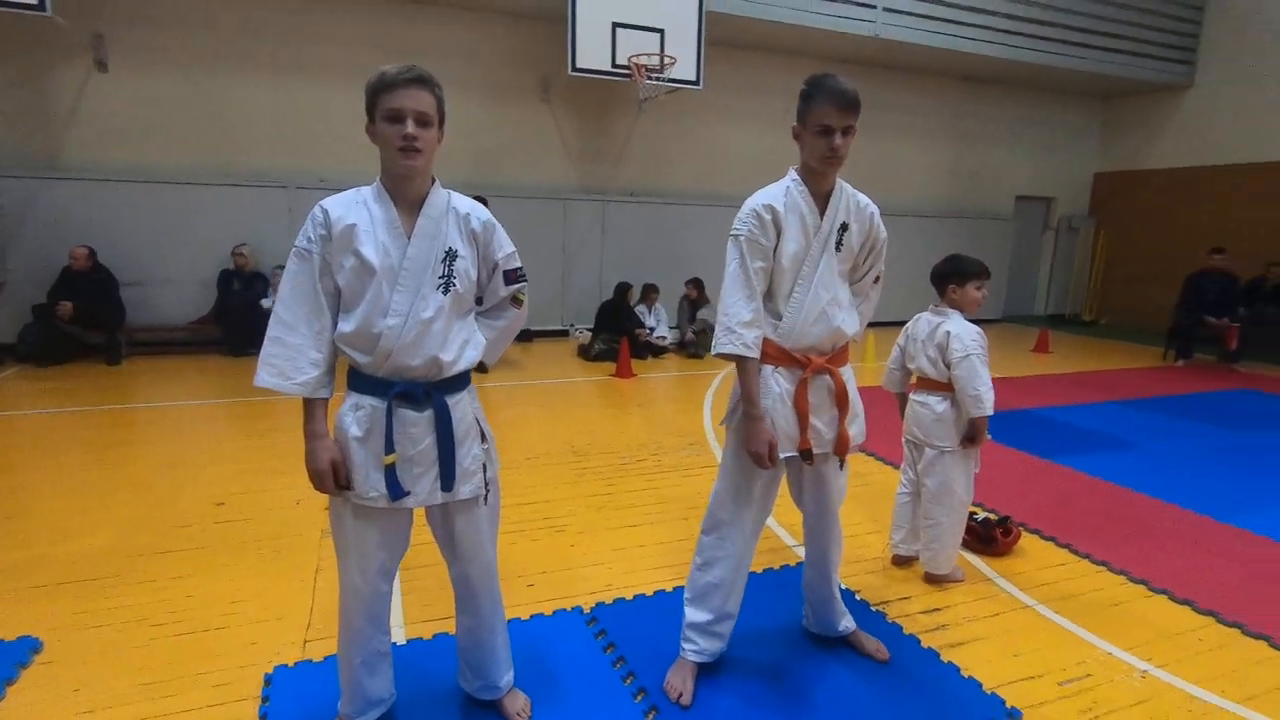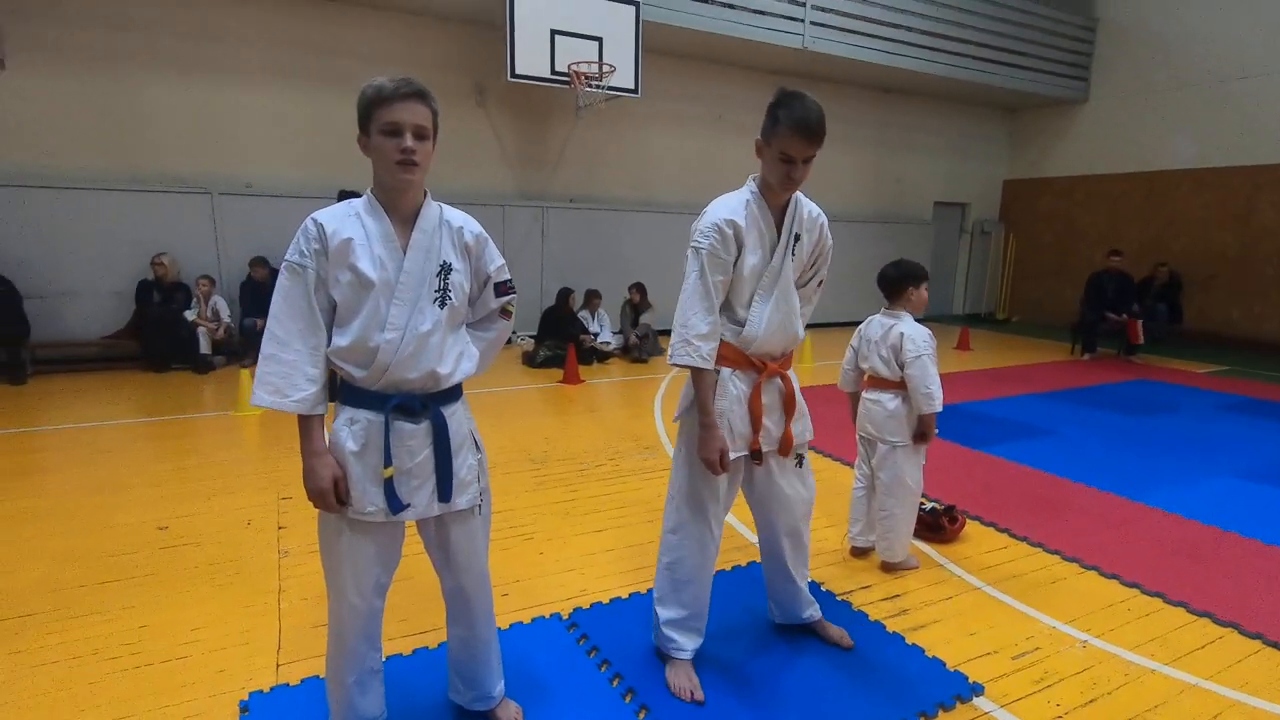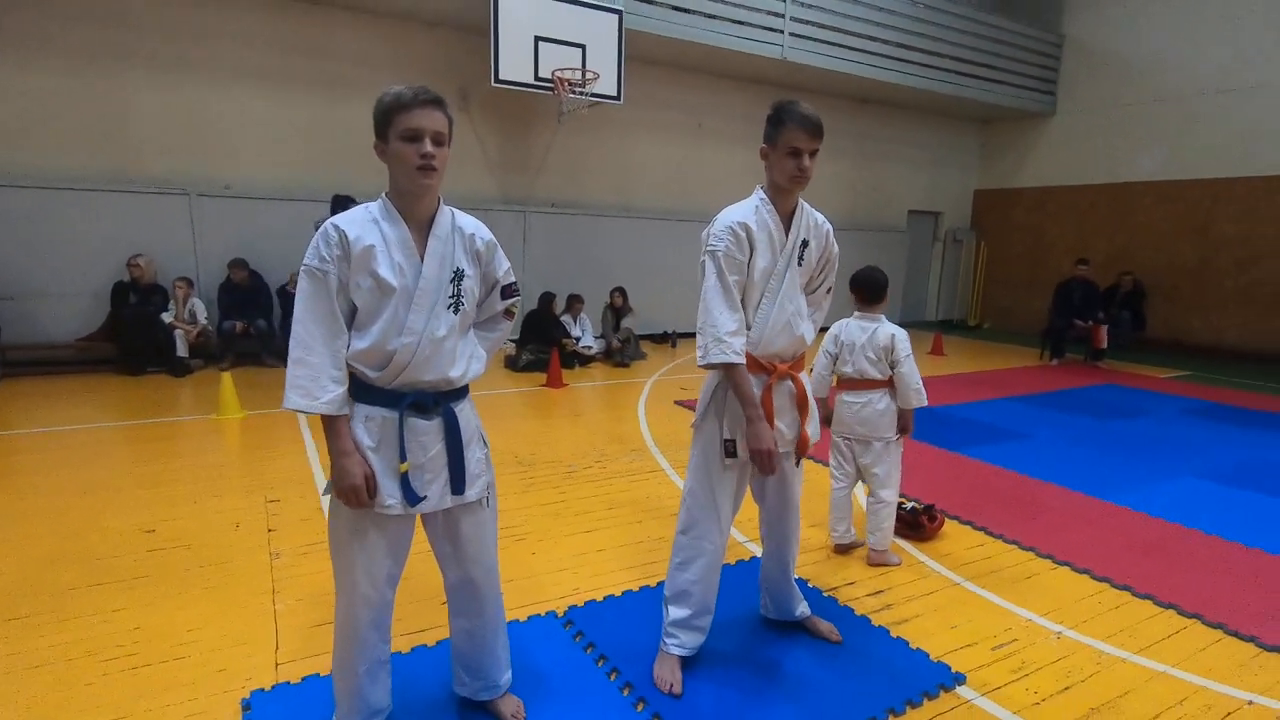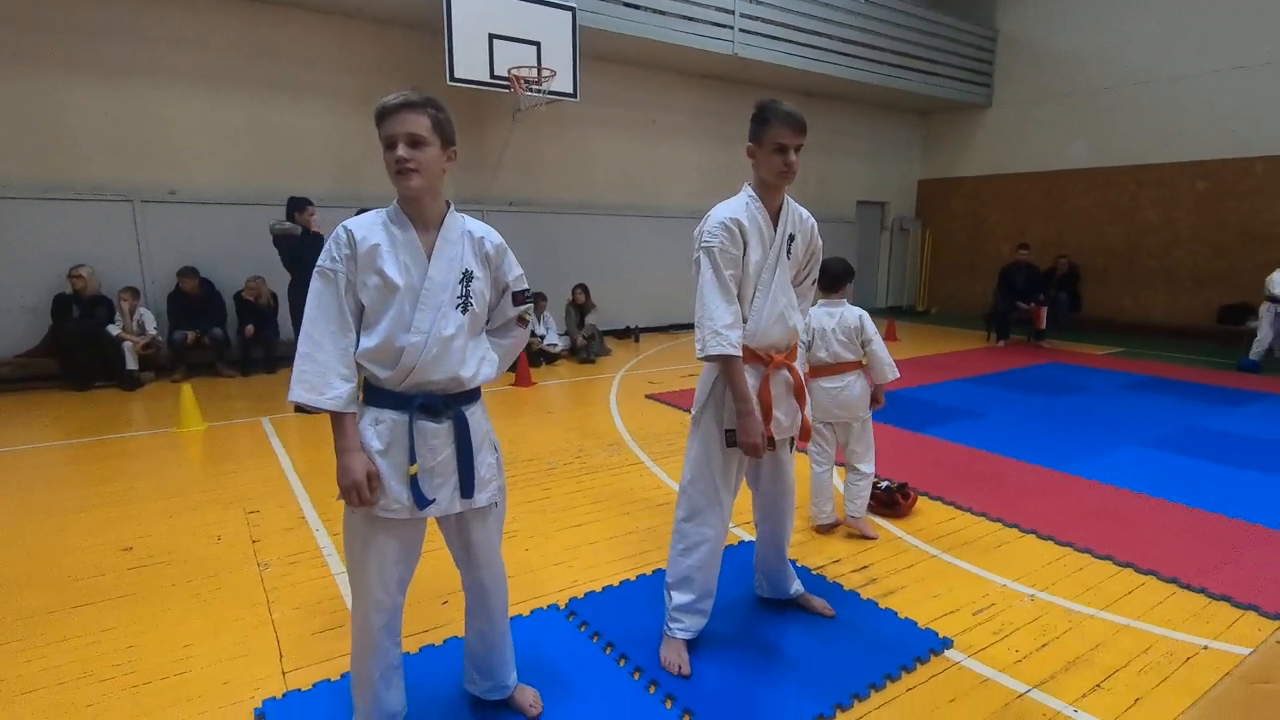
dt=0.7s
person 1, frame 1
left shoulder: (472, 221)
right shoulder: (334, 219)
left elbow: (509, 305)
right elbow: (307, 332)
left wrist: (457, 353)
right wrist: (316, 433)
left hip: (451, 417)
right hip: (370, 420)
left knee: (475, 566)
right knee: (364, 578)
person 1, frame 2
left shoulder: (464, 234)
right shoulder: (327, 232)
left elbow: (495, 317)
right elbow: (300, 347)
left wrist: (450, 366)
right wrist: (314, 451)
left hip: (444, 430)
right hip: (364, 435)
left knee: (468, 578)
right knee: (356, 594)
person 1, frame 3
left shoulder: (473, 238)
right shoulder: (344, 236)
left elbow: (497, 318)
right elbow: (320, 350)
left wrist: (454, 368)
right wrist: (342, 449)
left hip: (452, 428)
right hip: (374, 430)
left knee: (475, 571)
right knee: (365, 589)
person 1, frame 4
left shoulder: (484, 243)
right shoulder: (355, 240)
left elbow: (511, 328)
right elbow: (330, 350)
left wrist: (466, 372)
right wrist: (348, 448)
left hip: (463, 430)
right hip: (386, 435)
left knee: (485, 572)
right knee: (377, 591)
person 2, frame 1
left shoulder: (864, 215)
right shoulder: (765, 210)
right elbow: (740, 320)
left wrist: (831, 344)
right wrist: (755, 415)
left hip: (831, 382)
right hip: (771, 380)
left knee: (826, 512)
right knee: (734, 517)
left ankle: (829, 618)
right ankle: (697, 645)
person 2, frame 2
left shoulder: (814, 223)
right shoulder: (723, 221)
right elbow: (697, 328)
left wrist: (776, 357)
right wrist: (708, 423)
left hip: (778, 384)
right hip: (725, 384)
left knee: (789, 508)
right knee: (696, 518)
left ankle: (796, 608)
right ankle: (678, 643)
person 2, frame 3
left shoulder: (820, 232)
right shoulder: (733, 228)
right elbow: (721, 334)
left wrist: (791, 375)
right wrist: (754, 419)
left hip: (790, 387)
right hip: (737, 390)
left knee: (784, 510)
right knee: (706, 518)
left ankle: (785, 604)
right ankle: (677, 639)
person 2, frame 4
left shoulder: (804, 226)
right shoulder: (725, 224)
right elbow: (718, 327)
left wrist: (783, 371)
right wrist: (745, 406)
left hip: (781, 376)
right hip: (734, 379)
left knee: (778, 494)
right knee: (705, 504)
left ankle: (778, 583)
right ankle: (680, 623)
person 3, frame 1
left shoulder: (917, 323)
right shoulder: (965, 333)
left elbow: (895, 372)
right elbow: (973, 389)
left wrist: (905, 408)
right wrist: (979, 428)
left hip: (918, 413)
right hip: (949, 422)
left knee: (911, 484)
right knee: (947, 496)
left ankle: (903, 549)
right ankle: (938, 566)
person 3, frame 2
left shoulder: (868, 326)
right shoulder: (916, 334)
left elbow: (849, 373)
right elbow: (923, 386)
left wrist: (856, 407)
right wrist: (928, 425)
left hip: (870, 410)
right hip: (899, 418)
left knee: (865, 479)
right knee: (899, 488)
left ankle: (860, 541)
right ankle: (893, 555)
person 3, frame 3
left shoulder: (839, 329)
right shoulder: (894, 334)
left elbow: (820, 374)
right elbow: (908, 383)
left wrist: (823, 408)
right wrist: (907, 418)
left hip: (845, 410)
right hip: (880, 413)
left knee: (842, 478)
right knee: (884, 484)
left ankle: (842, 538)
right ankle: (878, 548)
person 3, frame 4
left shoulder: (807, 318)
right shoulder: (859, 316)
right elbow: (879, 358)
right wrist: (878, 390)
left hip: (821, 394)
right hip: (854, 392)
left knee: (821, 460)
right knee: (861, 458)
left ankle: (823, 518)
right ankle: (855, 515)
